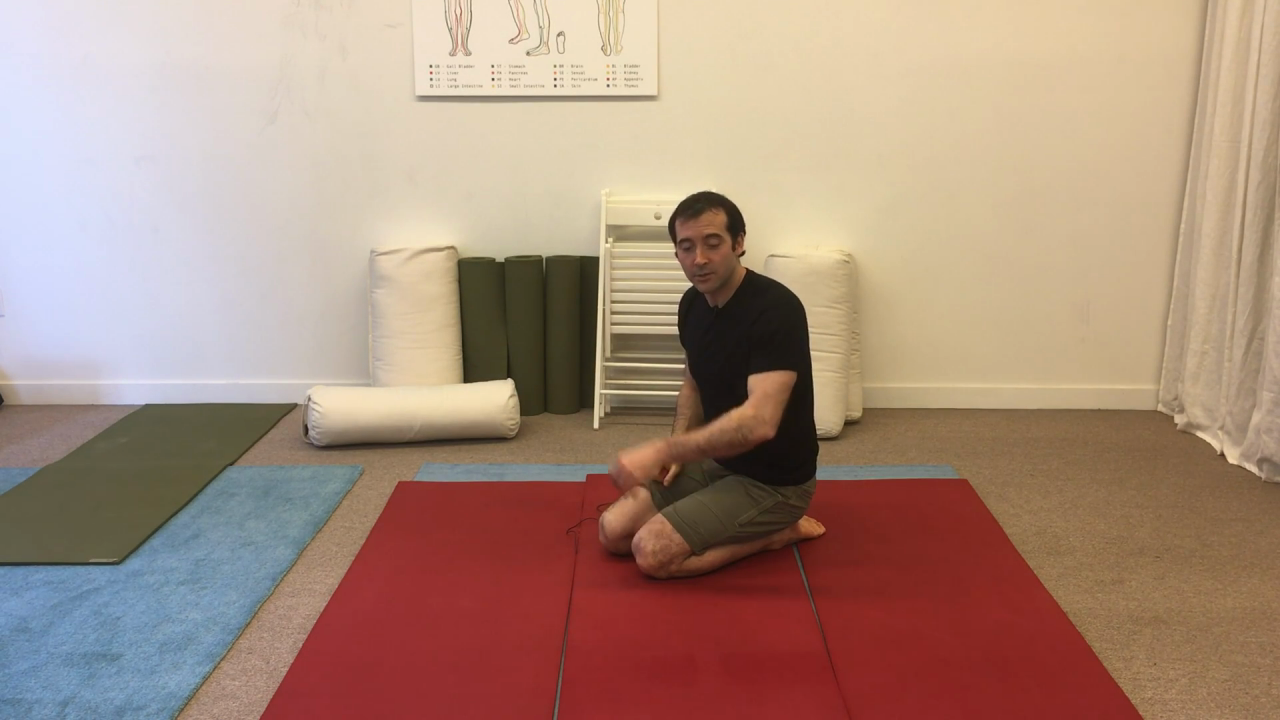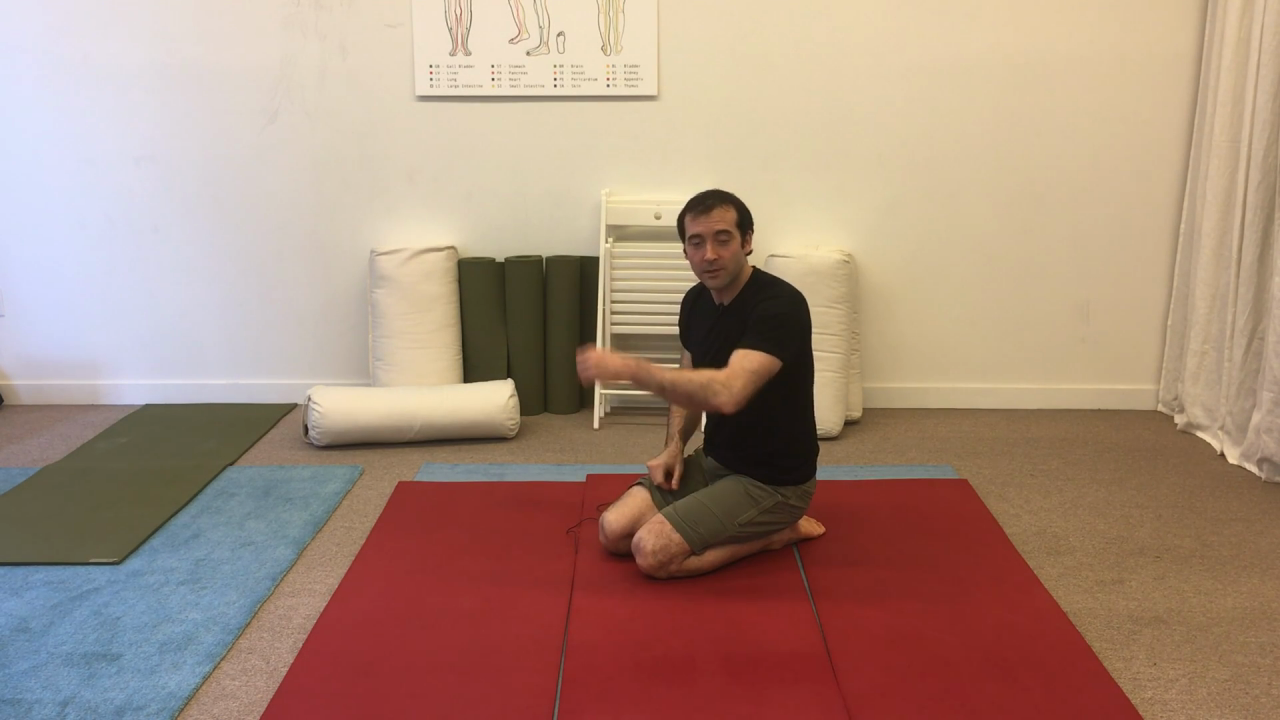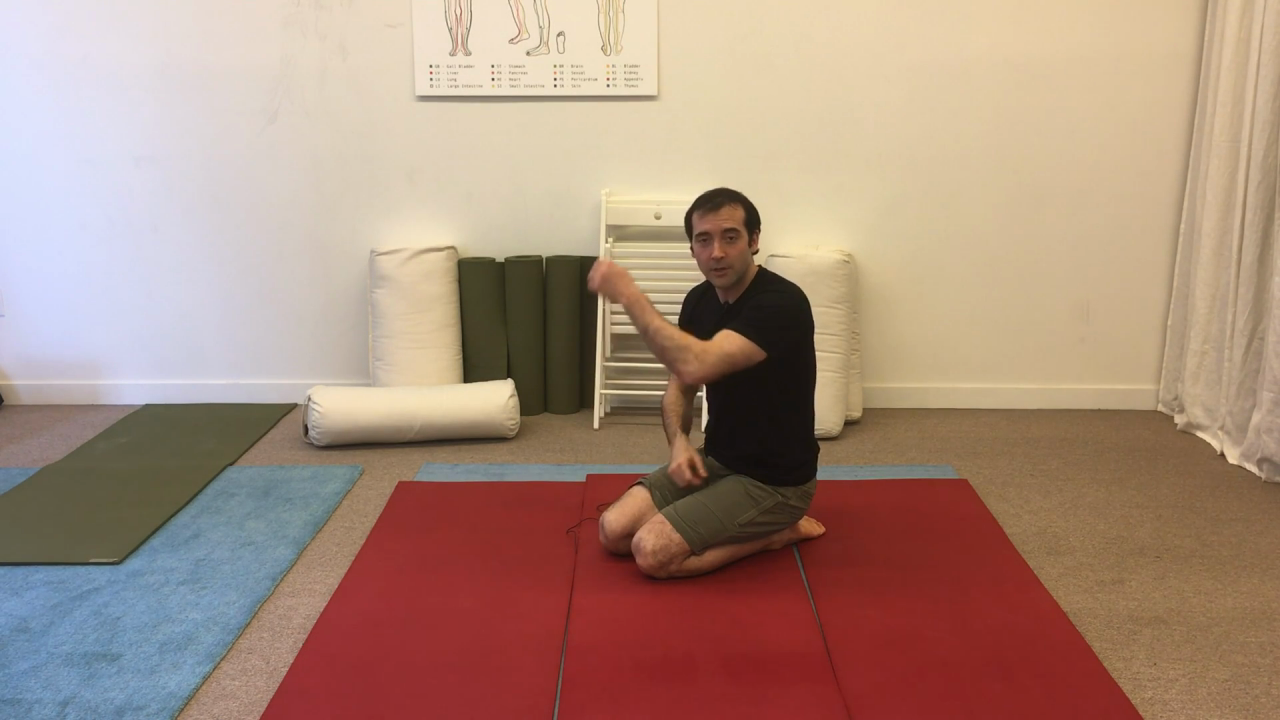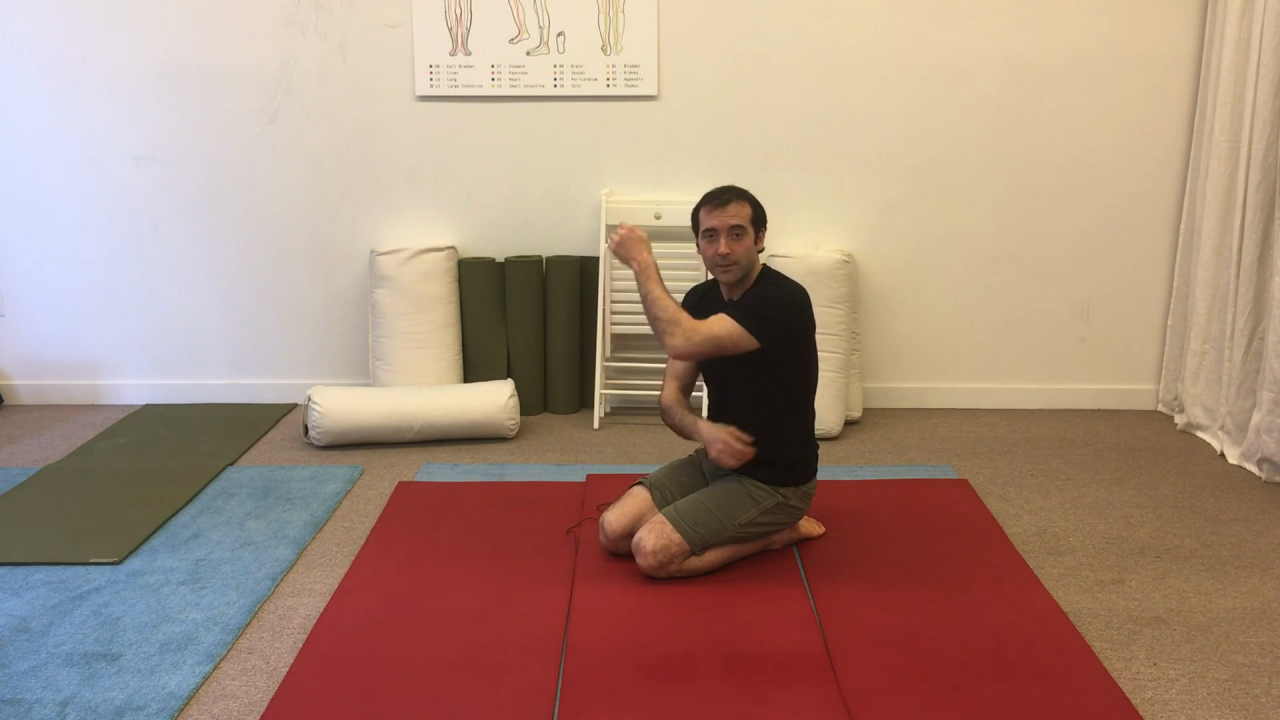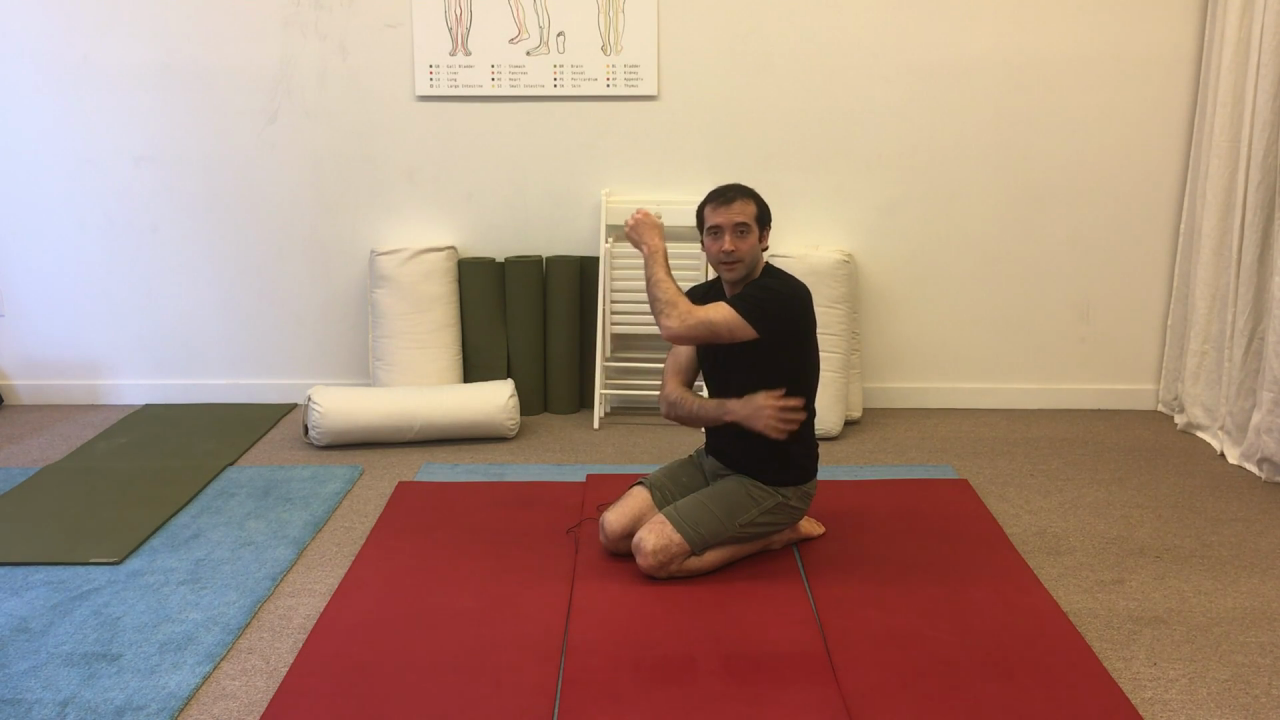
dt=0.2s
person 1, frame 1
left shoulder: (775, 310)
right shoulder: (692, 303)
left elbow: (760, 422)
left wrist: (660, 451)
right wrist: (677, 449)
left hip: (773, 481)
right hip: (716, 461)
left knee: (653, 552)
right knee: (614, 532)
left ankle: (778, 532)
right ankle: (748, 528)
person 1, frame 2
left shoulder: (779, 306)
right shoulder: (696, 302)
left elbow: (727, 394)
right elbow: (687, 384)
left wrist: (627, 368)
right wrist: (673, 447)
left hip: (772, 481)
right hip: (715, 460)
left knee: (652, 552)
right knee: (614, 532)
left ankle: (777, 531)
right ankle: (756, 528)
person 1, frame 3
left shoulder: (781, 304)
right shoulder: (699, 302)
left elbow: (697, 366)
right elbow: (679, 389)
left wrist: (628, 295)
right wrist: (678, 443)
left hip: (773, 481)
right hip: (718, 460)
left knee: (652, 553)
right knee: (614, 532)
left ankle: (778, 531)
right ankle: (752, 528)
person 1, frame 4
left shoulder: (782, 300)
right shoulder: (699, 301)
left elbow: (682, 344)
right elbow: (670, 398)
left wrist: (642, 262)
right wrist: (705, 432)
left hip: (774, 481)
right hip: (718, 459)
left knee: (651, 552)
right knee: (614, 531)
left ankle: (777, 531)
right ankle: (753, 527)
person 1, frame 5
left shoulder: (782, 297)
right shoulder: (701, 300)
left elbow: (676, 325)
right elbow: (671, 401)
left wrist: (653, 246)
right wrist: (739, 411)
left hip: (774, 482)
right hip: (715, 459)
left knee: (652, 553)
right knee: (614, 532)
left ankle: (778, 531)
right ankle: (755, 527)
